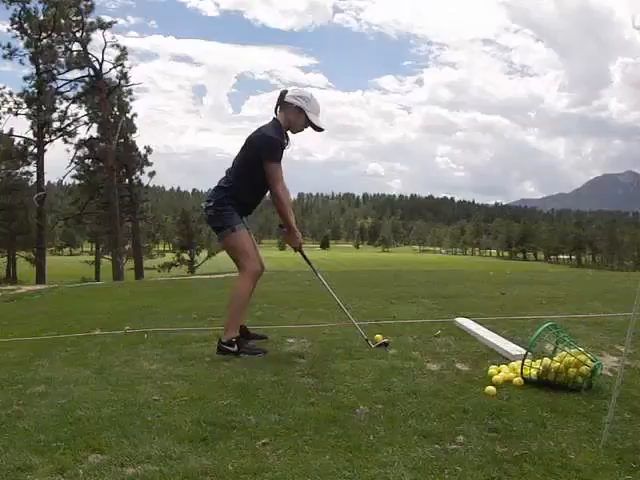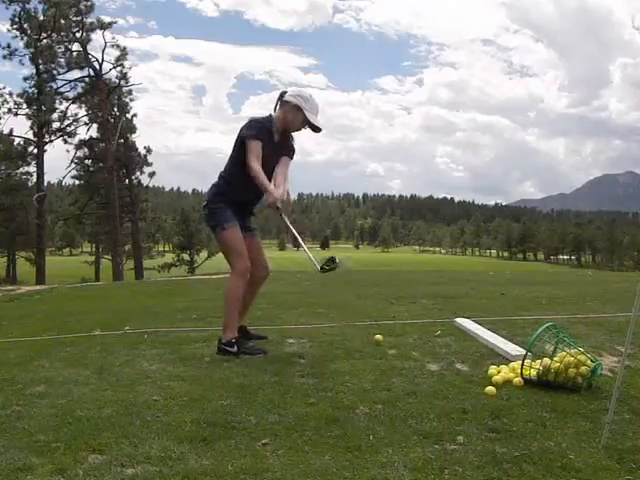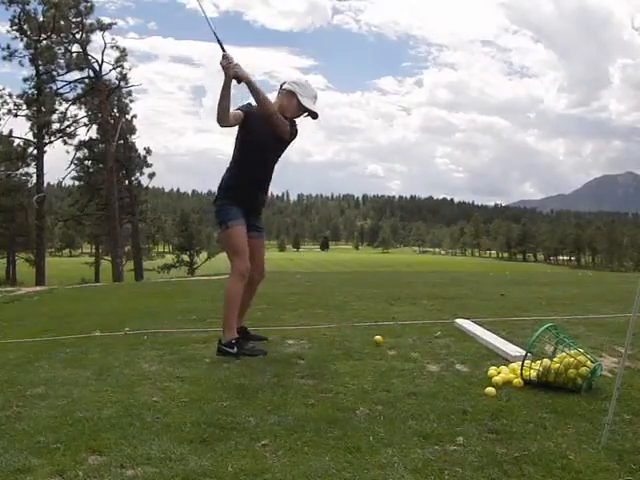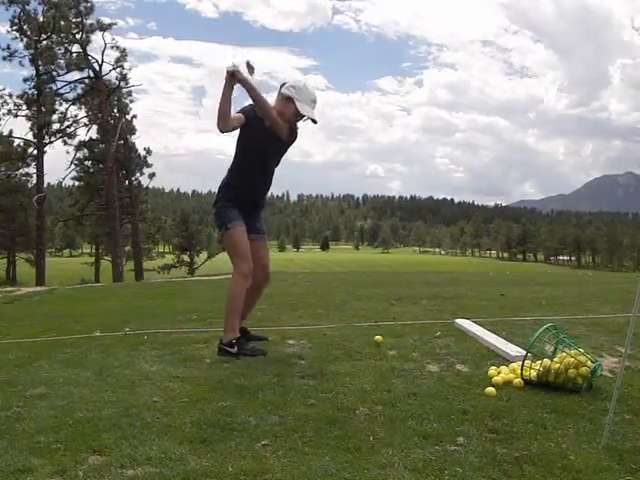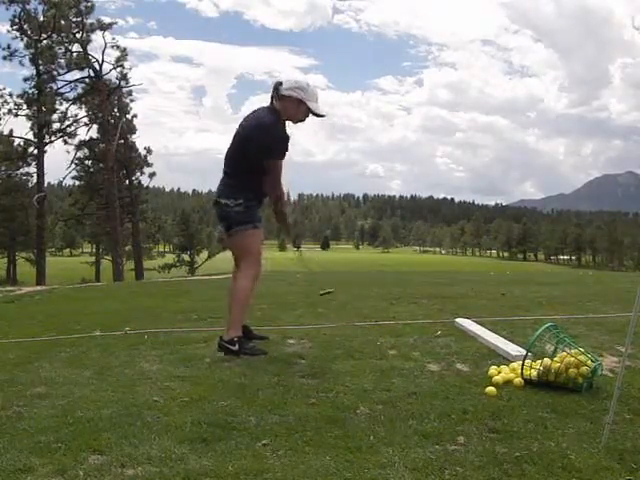
dt=1s
person 1, frame 1
left shoulder: (276, 137)
right shoulder: (269, 138)
left elbow: (281, 187)
right elbow: (276, 190)
left wrist: (293, 226)
right wrist: (291, 229)
left hip: (231, 209)
right hip: (223, 207)
left knee: (256, 268)
right knee: (250, 268)
left ankle: (237, 327)
right ankle: (228, 340)
person 1, frame 2
left shoulder: (287, 145)
right shoulder: (256, 126)
left elbow: (281, 174)
right elbow: (253, 164)
left wrist: (279, 195)
right wrist: (268, 188)
left hip: (242, 210)
right hip: (221, 203)
left knee: (260, 271)
right knee: (242, 267)
left ankle: (237, 327)
right ankle: (228, 340)
person 1, frame 3
left shoulder: (289, 131)
right shoulder: (249, 112)
left elbow: (271, 115)
right elbow: (223, 120)
left wrist: (247, 79)
right wrist: (228, 80)
left hip: (254, 207)
right hip: (230, 201)
left knee: (257, 272)
right knee: (242, 267)
left ankle: (237, 327)
right ankle: (228, 340)
person 1, frame 4
left shoulder: (289, 132)
right shoulder: (250, 114)
left elbow: (271, 118)
right elbow: (223, 126)
left wrist: (245, 82)
right wrist: (229, 85)
left hip: (254, 209)
right hip: (230, 203)
left knee: (262, 275)
right knee: (244, 270)
left ankle: (237, 327)
right ankle: (229, 340)
person 1, frame 5
left shoulder: (259, 115)
right shoulder: (277, 134)
right elbow: (274, 184)
left wrist: (275, 210)
right wrist: (283, 219)
left hip: (225, 197)
right hip: (243, 201)
left knee: (243, 266)
right knee: (251, 269)
left ankle: (237, 327)
right ankle: (230, 338)
